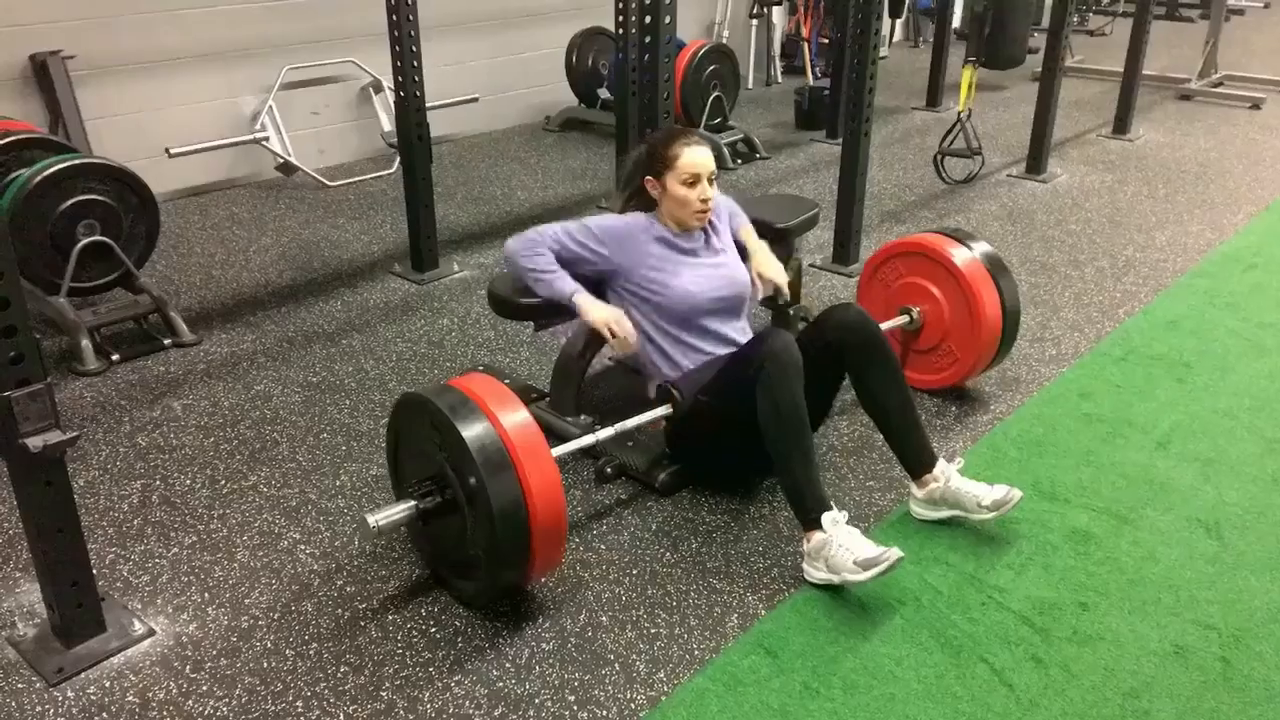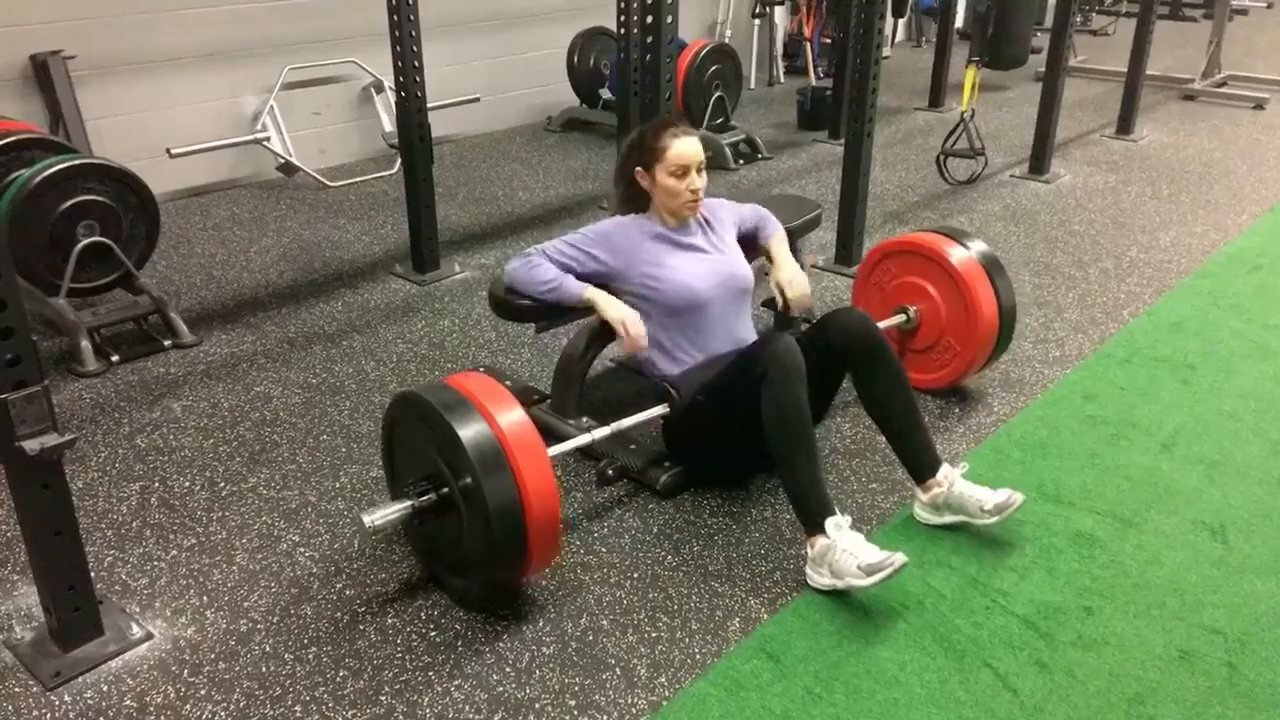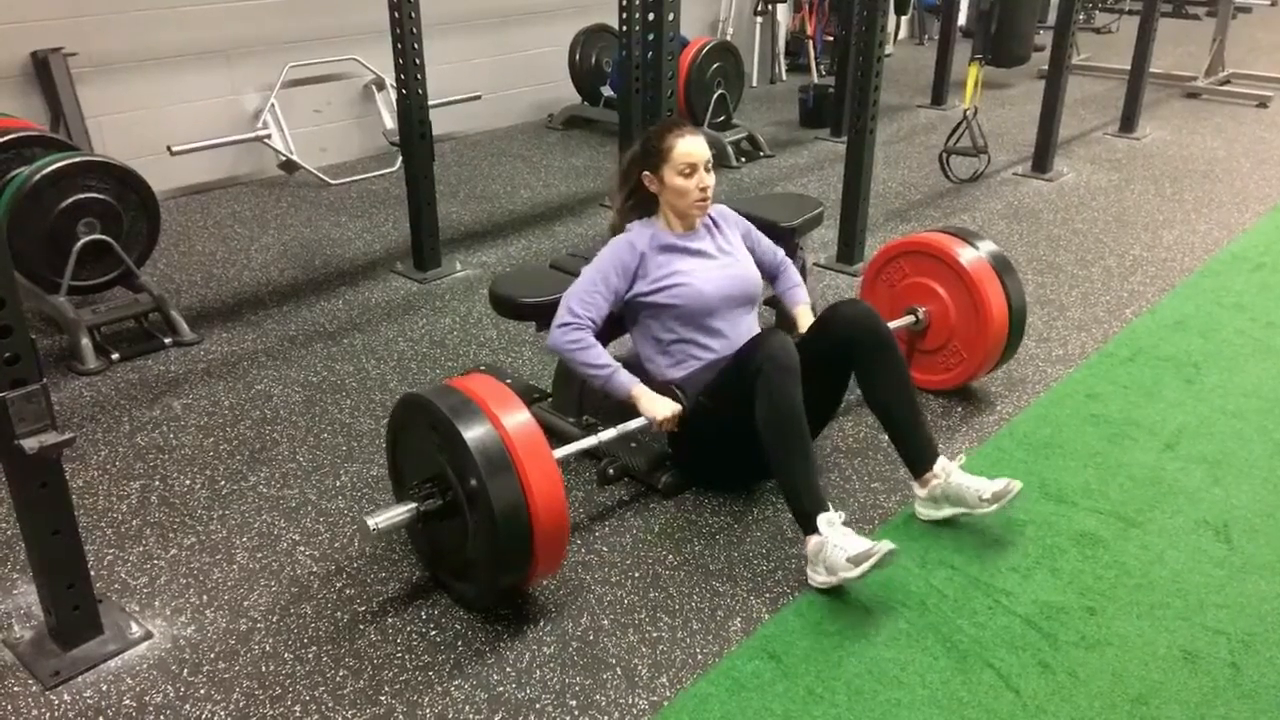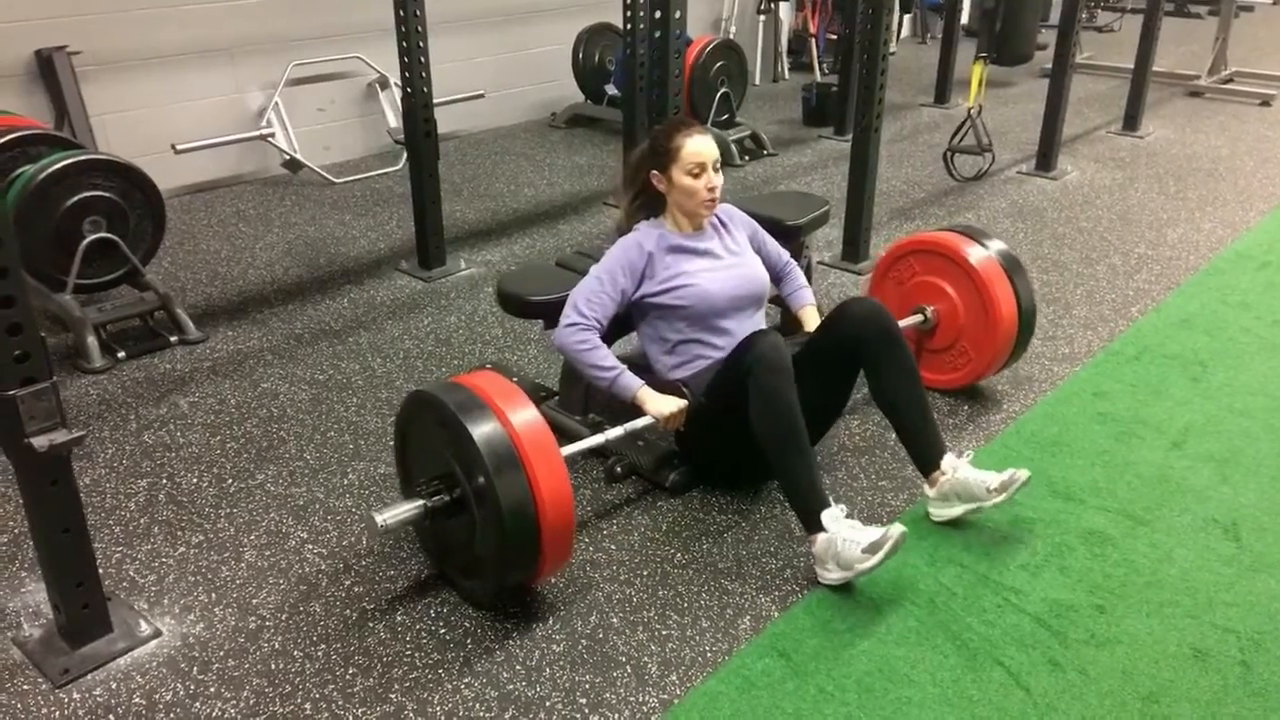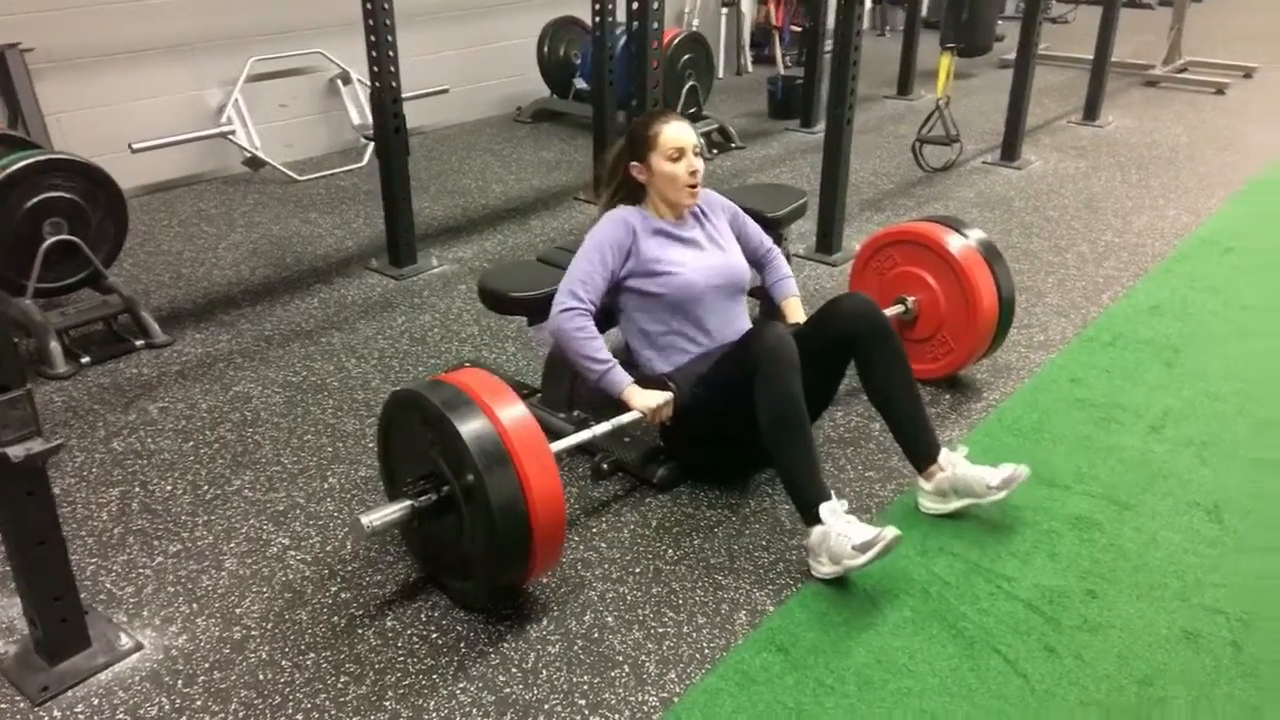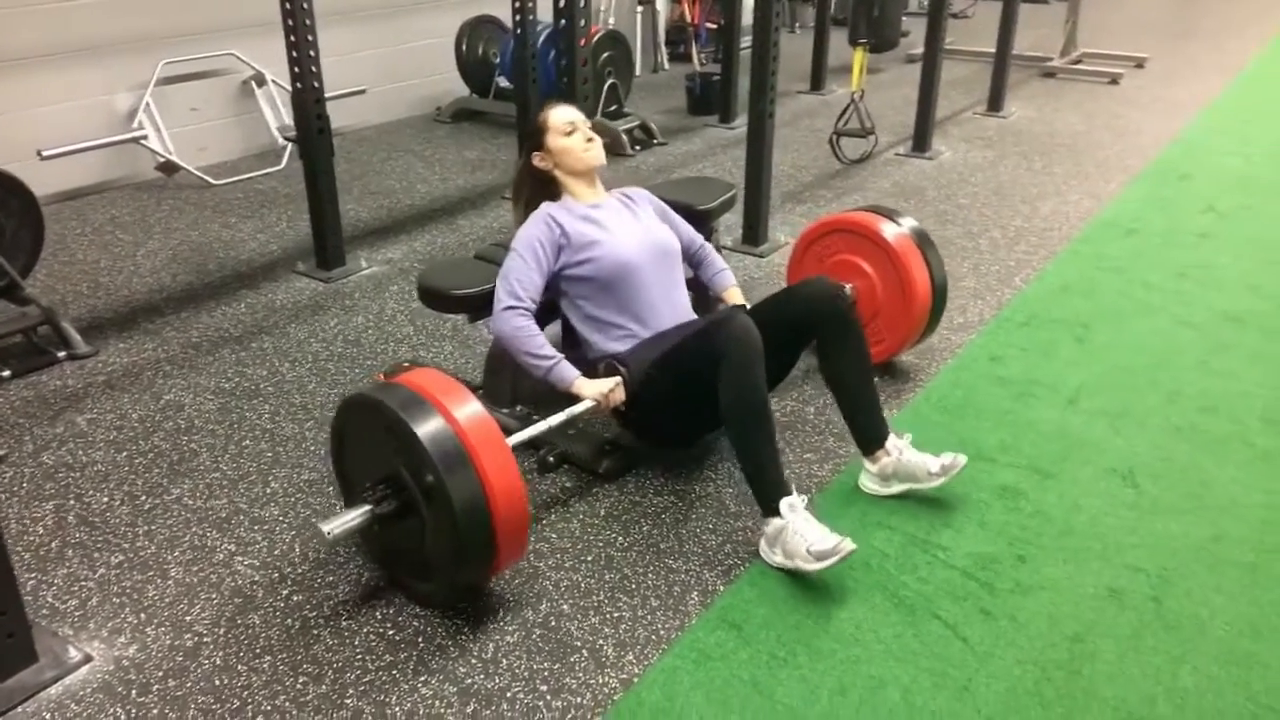
dt=0.7s
person 1, frame 1
left shoulder: (712, 215)
right shoulder: (626, 234)
right elbow: (523, 249)
left wrist: (756, 249)
right wrist: (585, 301)
left hip: (762, 402)
right hip: (698, 419)
left knee: (847, 321)
right knee: (772, 345)
left ankle: (931, 481)
right ankle: (820, 539)
person 1, frame 2
left shoulder: (714, 214)
right shoulder: (620, 237)
left elbow: (761, 217)
right elbow: (522, 268)
left wrist: (783, 260)
right wrist: (599, 296)
left hip: (763, 398)
right hip: (699, 419)
left knee: (850, 325)
right knee: (776, 348)
left ankle: (936, 485)
right ankle: (824, 544)
person 1, frame 3
left shoulder: (723, 221)
right shoulder: (633, 248)
left elbow: (781, 266)
right elbow: (566, 332)
left wrist: (809, 329)
right wrist: (640, 394)
left hip: (769, 402)
right hip: (705, 423)
left knee: (852, 318)
right knee: (772, 346)
left ankle: (934, 479)
right ankle: (822, 538)
person 1, frame 4
left shoulder: (730, 220)
right shoulder: (641, 248)
left elbow: (785, 268)
right elbow: (573, 331)
left wrist: (814, 326)
right wrist: (645, 396)
left hip: (775, 398)
right hip: (713, 421)
left knee: (862, 315)
right knee: (763, 346)
left ankle: (943, 476)
right ankle: (827, 535)
person 1, frame 5
left shoulder: (711, 207)
right shoulder: (622, 226)
left elbow: (768, 255)
right elbow: (567, 317)
left wrist: (801, 324)
right wrist: (630, 391)
left hip: (761, 392)
right hip: (693, 411)
left knee: (854, 311)
right knee: (770, 339)
left ankle: (938, 473)
right ankle: (825, 529)
person 1, frame 6
left shoulder: (637, 201)
right shoulder: (550, 224)
left elbow: (699, 251)
right elbow: (508, 316)
left wrist: (738, 305)
right wrist: (578, 382)
left hip: (704, 364)
right hip: (644, 387)
left knee: (820, 296)
right knee: (733, 331)
left ankle: (883, 457)
right ankle: (781, 523)
